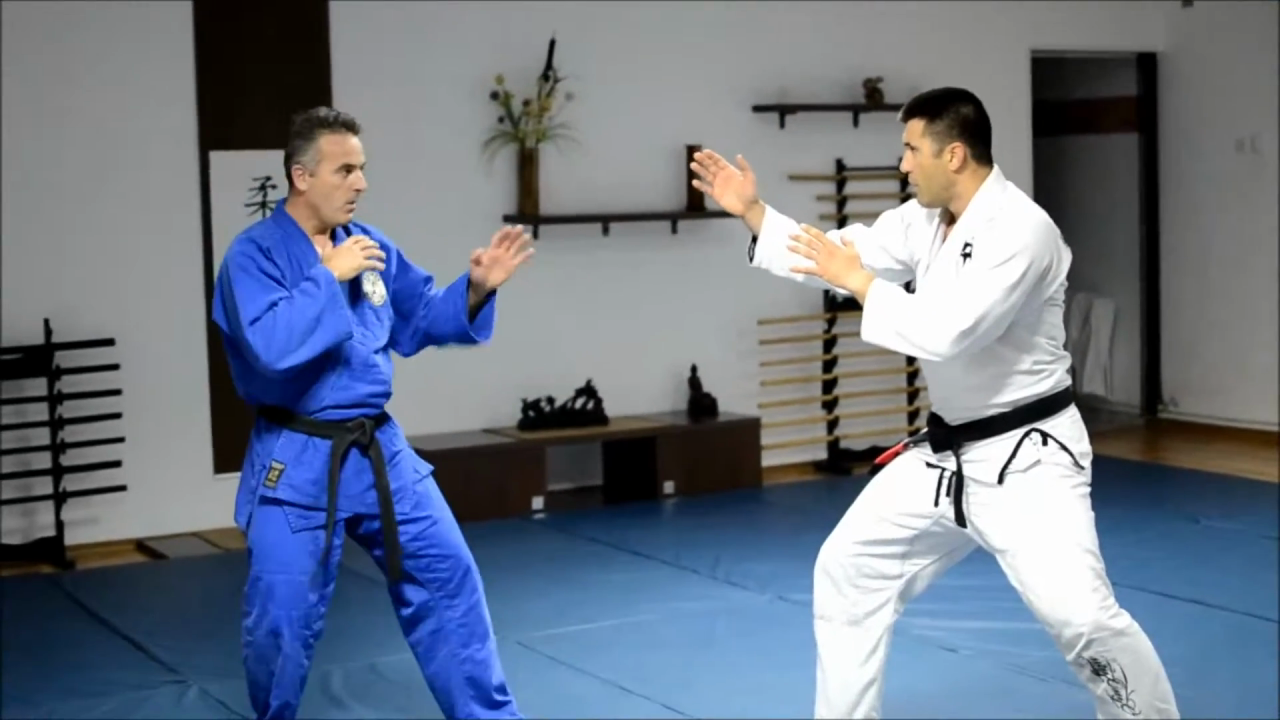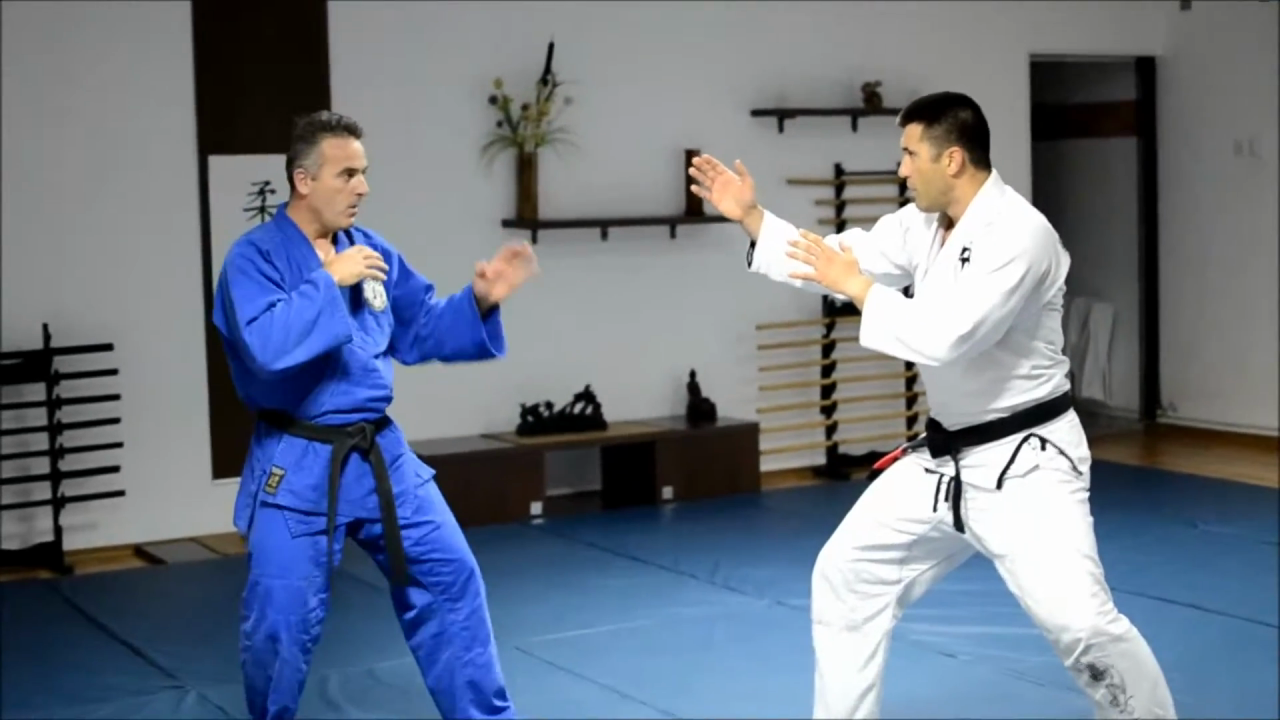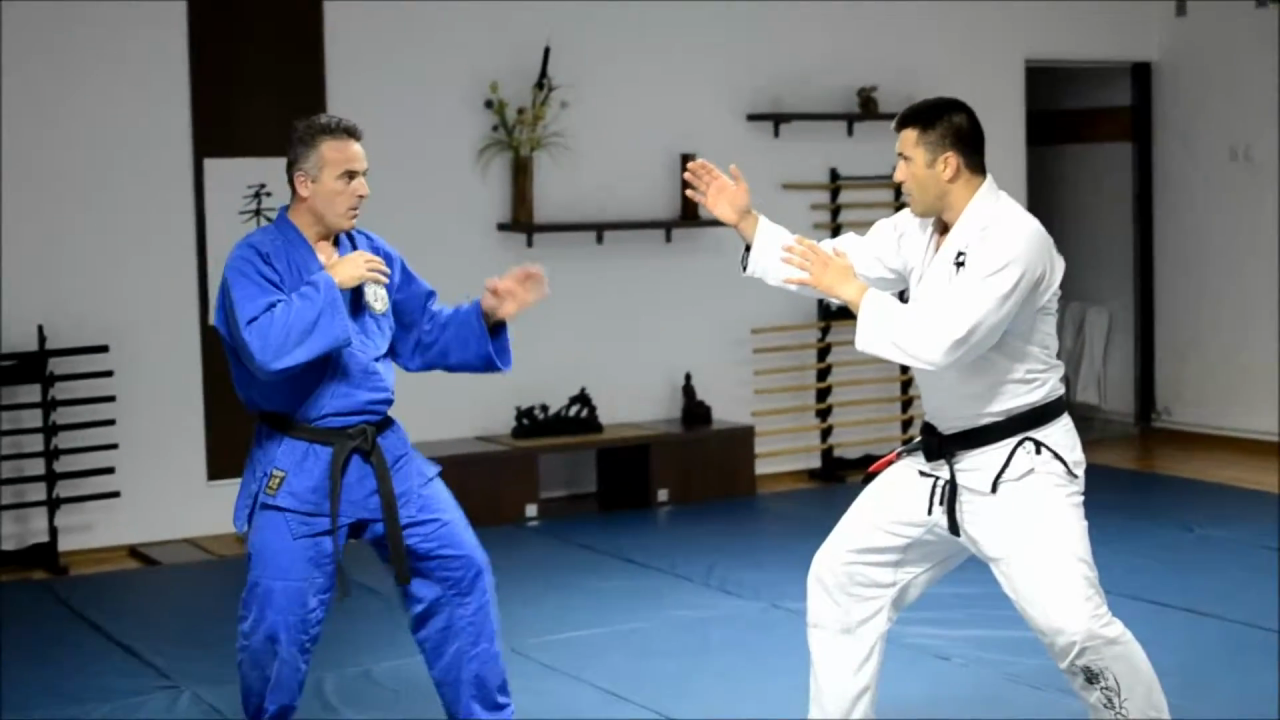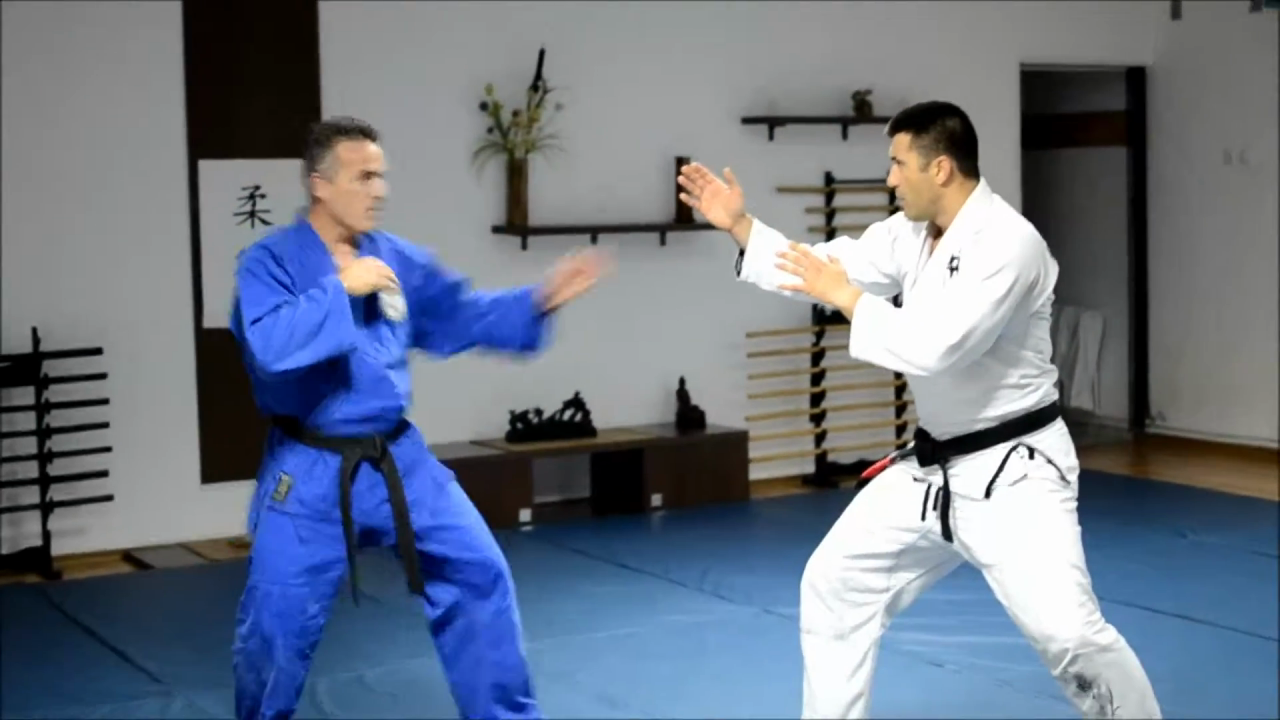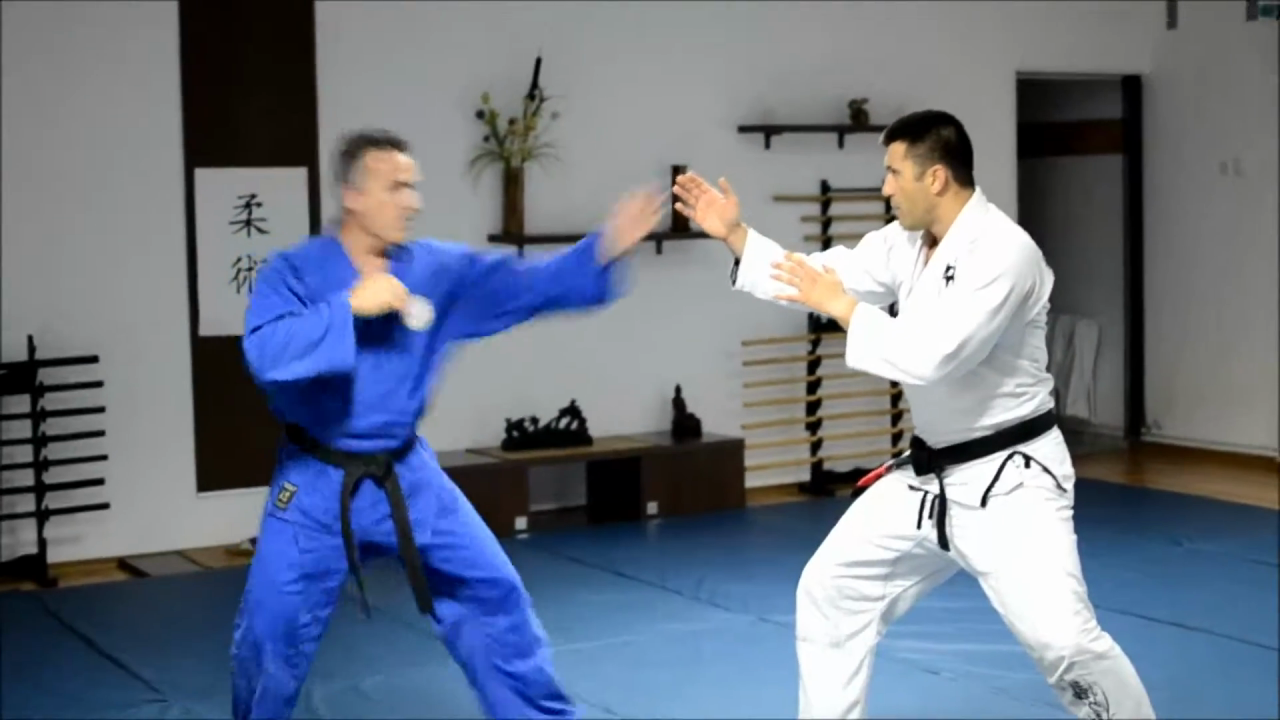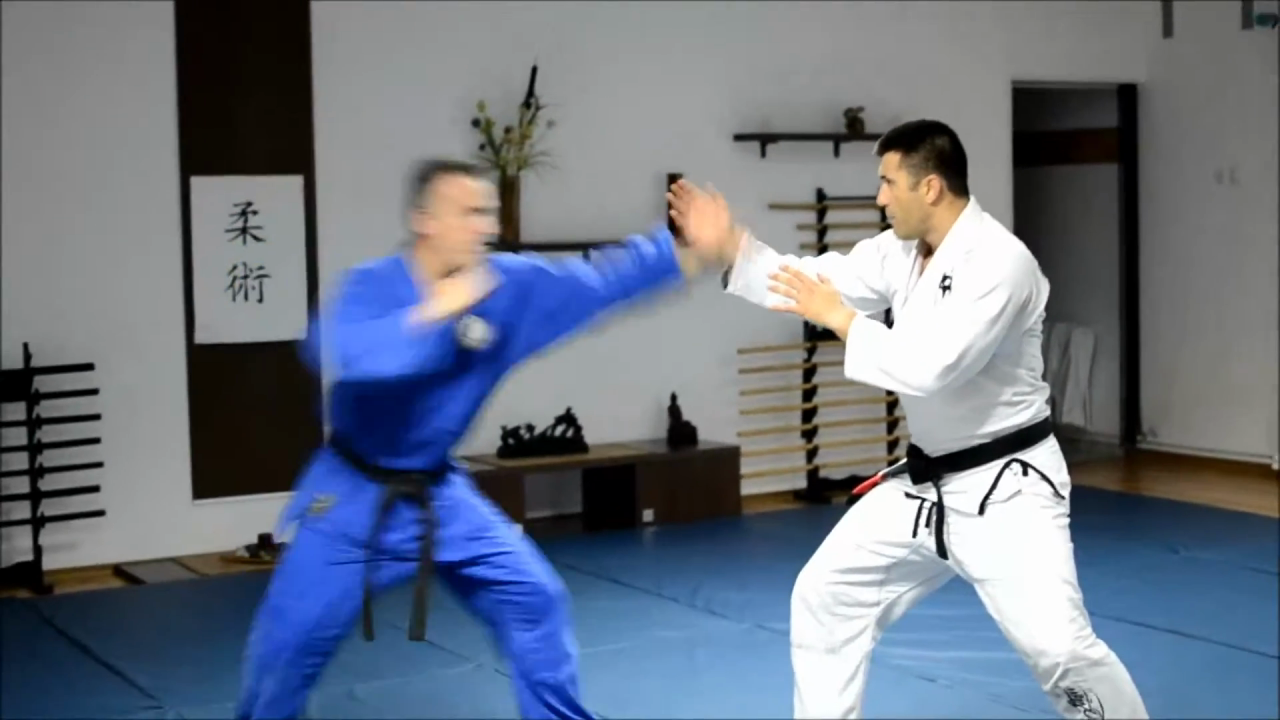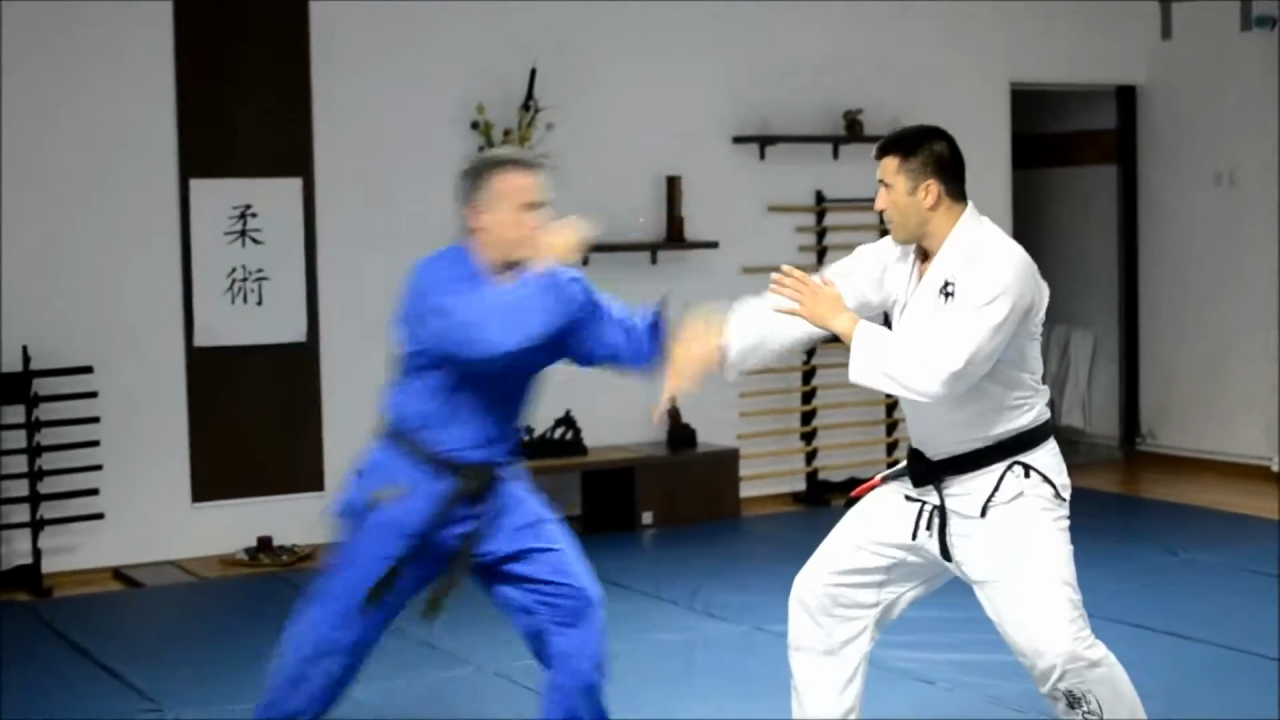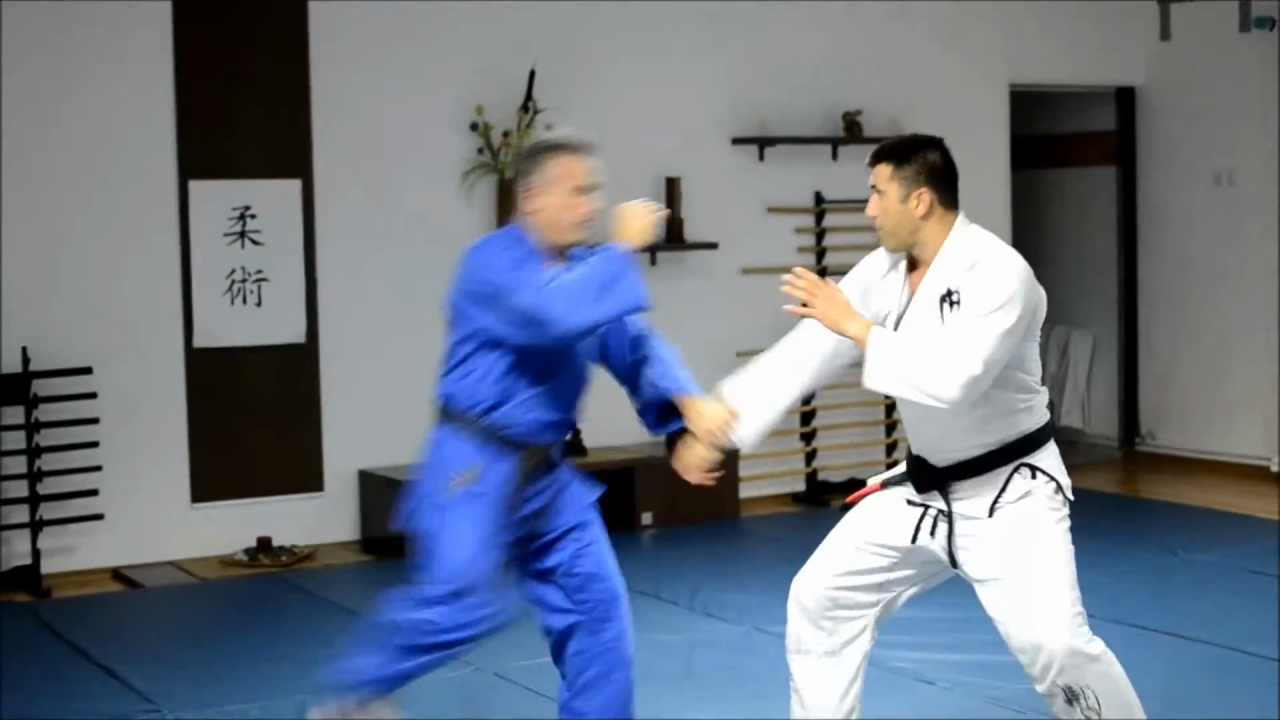
dt=0.1s
person 1, frame 1
left shoulder: (1020, 229)
right shoulder: (925, 218)
left elbow: (947, 333)
right elbow: (837, 254)
left wrist: (859, 281)
right wrist: (753, 212)
left hip: (1026, 456)
right hip: (945, 451)
left knee: (1081, 613)
right knee: (849, 569)
person 1, frame 2
left shoulder: (1019, 233)
right shoulder: (923, 223)
left elbow: (945, 338)
right elbow: (836, 258)
left wrist: (857, 286)
right wrist: (750, 216)
left hip: (1024, 461)
right hip: (945, 456)
left knee: (1079, 619)
right knee: (847, 575)
person 1, frame 3
left shoulder: (1013, 238)
right shoulder: (918, 229)
left elbow: (941, 342)
right elbow: (829, 264)
left wrist: (852, 292)
right wrist: (745, 221)
left hip: (1019, 464)
right hip: (939, 460)
left knee: (1074, 622)
right knee: (842, 577)
person 1, frame 4
left shoulder: (1008, 243)
right shoulder: (911, 233)
left elbow: (935, 348)
right elbow: (825, 267)
left wrist: (846, 297)
right wrist: (739, 225)
left hip: (1013, 470)
right hip: (933, 466)
left knee: (1067, 629)
right knee: (835, 583)
person 1, frame 5
left shoulder: (1003, 252)
right shoulder: (908, 242)
left elbow: (931, 356)
right elbow: (821, 277)
left wrist: (841, 306)
right wrist: (737, 236)
left hip: (1009, 477)
right hip: (930, 476)
left knee: (1062, 636)
right knee: (831, 590)
person 1, frame 6
left shoulder: (999, 261)
right shoulder: (901, 250)
left elbow: (930, 367)
right elbow: (815, 282)
left wrist: (839, 317)
right wrist: (731, 246)
left hip: (1006, 485)
right hip: (927, 484)
left knee: (1057, 643)
right knee: (826, 596)
person 1, frame 7
left shoulder: (999, 265)
right shoulder: (892, 257)
left elbow: (936, 373)
right elbow: (798, 311)
left wrist: (844, 323)
right wrist: (717, 339)
left hip: (1006, 488)
right hip: (923, 486)
left knee: (1058, 646)
right knee: (823, 595)
person 1, frame 8
left shoulder: (999, 273)
right shoulder: (883, 271)
left elbow: (953, 380)
right elbow: (805, 354)
left wrist: (857, 327)
left hip: (1010, 490)
right hip: (924, 489)
left knee: (1055, 642)
right knee: (820, 598)
person 2, frame 1
left shoulder: (370, 244)
right shoulder: (255, 254)
left elbow: (419, 322)
right elbow: (274, 346)
left wrist: (476, 286)
right wrist: (329, 275)
left hip: (378, 448)
right hip: (297, 461)
left knee: (446, 574)
right knee: (284, 615)
person 2, frame 2
left shoulder: (371, 250)
right shoulder: (254, 257)
left elbow: (419, 334)
right elbow: (270, 347)
left wrist: (480, 301)
right wrist: (329, 279)
left hip: (379, 452)
right hip: (297, 465)
left knee: (448, 577)
right knee: (282, 620)
person 2, frame 3
left shoulder: (373, 255)
right shoulder: (257, 257)
left elbow: (422, 339)
right elbow: (266, 346)
left wrist: (488, 313)
right wrist: (330, 281)
left hip: (378, 452)
right hip: (298, 465)
left knee: (459, 572)
right knee: (280, 619)
person 2, frame 4
left shoulder: (396, 257)
right shoulder: (269, 261)
left elbow: (459, 321)
right elbow: (274, 348)
left wrist: (540, 301)
right wrist: (342, 288)
left hip: (396, 460)
right hip: (311, 471)
left knee: (477, 576)
right knee: (277, 621)
person 2, frame 5
left shoulder: (438, 268)
right shoulder: (293, 270)
left elbow: (523, 285)
right elbow: (271, 356)
left wrist: (605, 249)
right wrist: (352, 304)
left hip: (403, 475)
right hip: (318, 481)
left knee: (489, 591)
right knee: (274, 627)
person 2, frame 6
left shoulder: (502, 286)
right shoulder: (368, 289)
left elbow: (591, 286)
right elbow: (355, 360)
left wrist: (679, 252)
right wrist: (434, 312)
left hip: (436, 494)
right hip: (352, 493)
left knee: (535, 600)
right knee: (294, 632)
person 2, frame 7
left shoulder: (548, 283)
right shoulder: (440, 279)
left elbow: (610, 334)
right elbow: (484, 336)
left wrist: (671, 337)
right wrist: (547, 271)
left hip: (492, 487)
right hip: (411, 483)
left knee: (570, 606)
right knee: (341, 618)
person 2, frame 8
left shoulder: (590, 270)
right shoulder: (496, 262)
left elbow: (632, 346)
right elbow: (563, 312)
left wrist: (685, 398)
right wrist: (624, 247)
left hip: (544, 471)
right hip: (475, 467)
left knee: (597, 611)
right knee: (463, 603)
